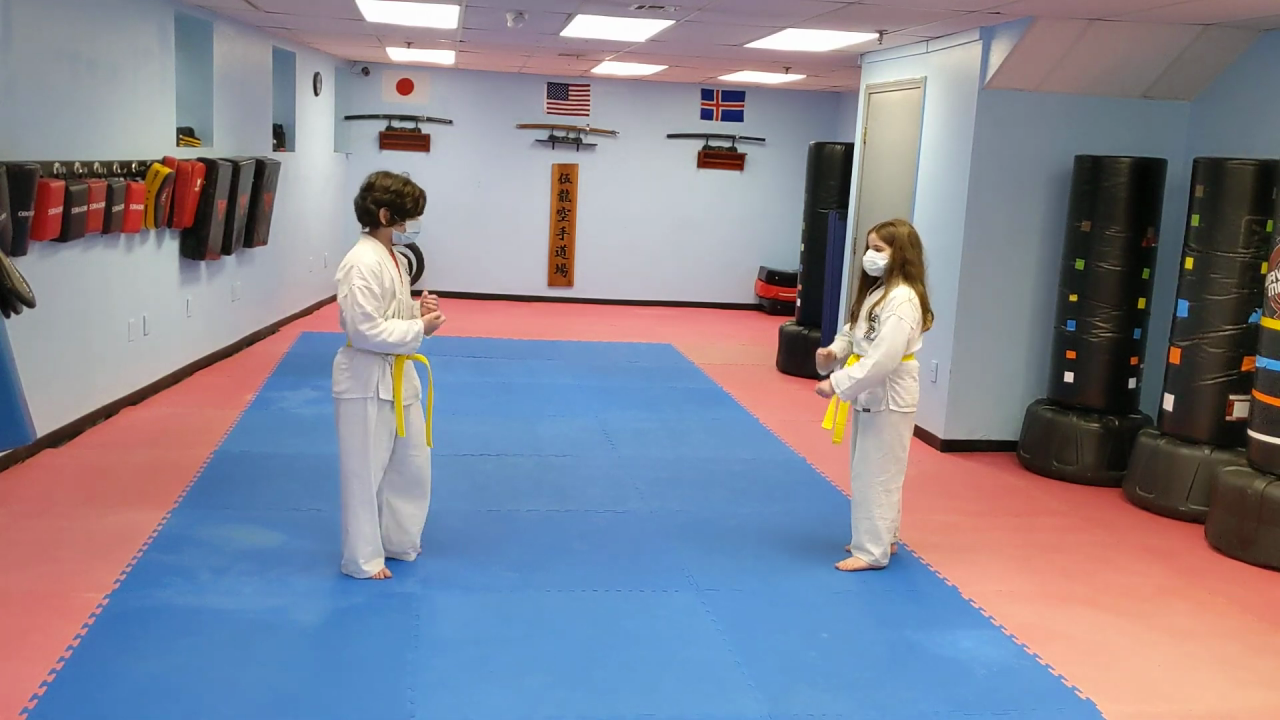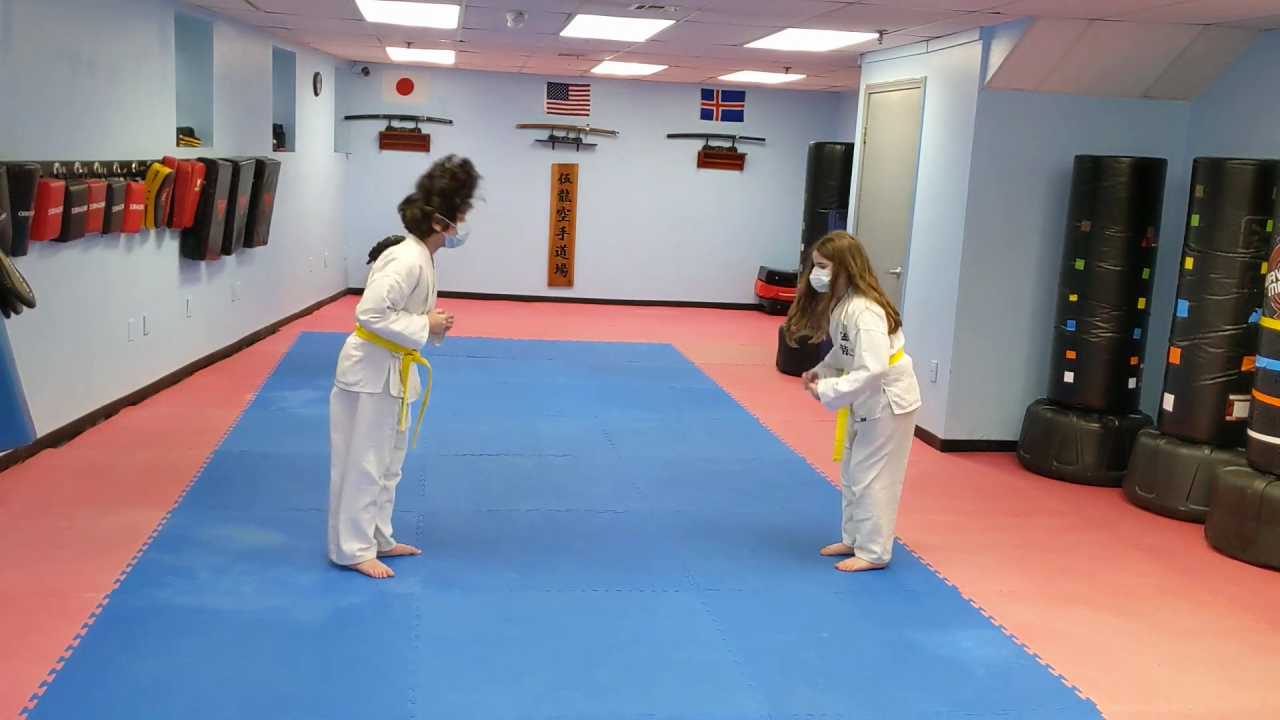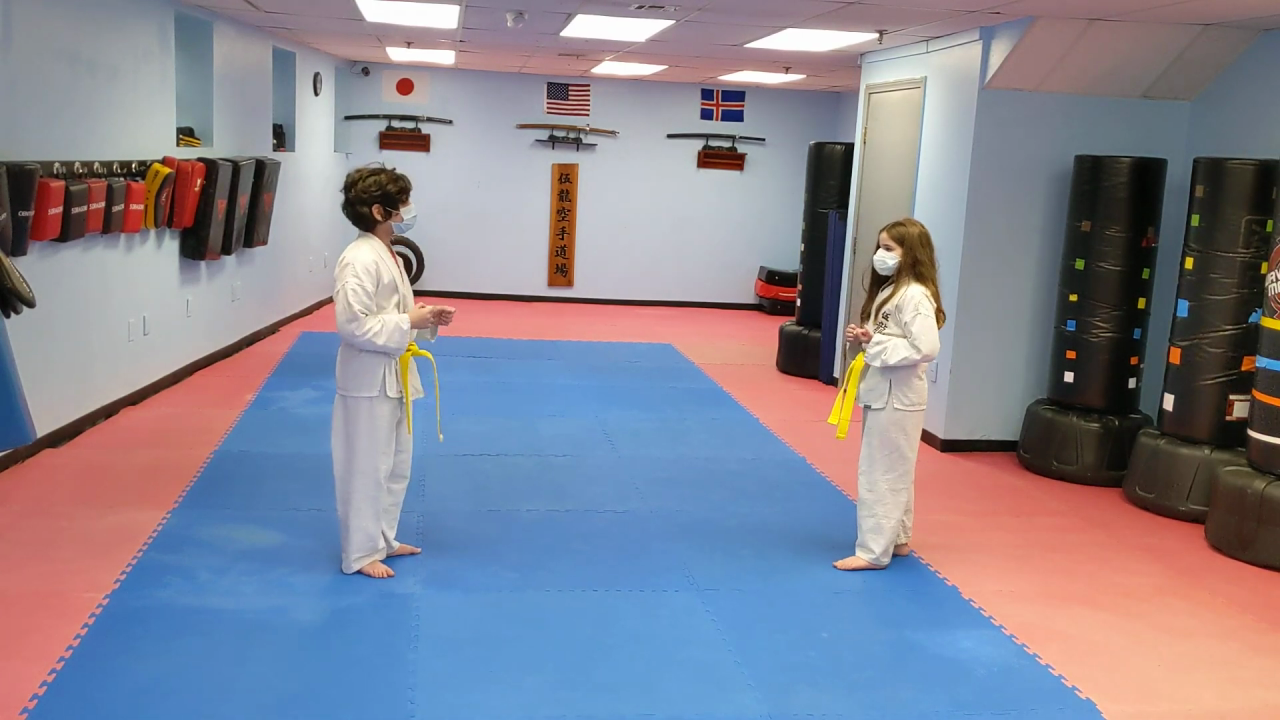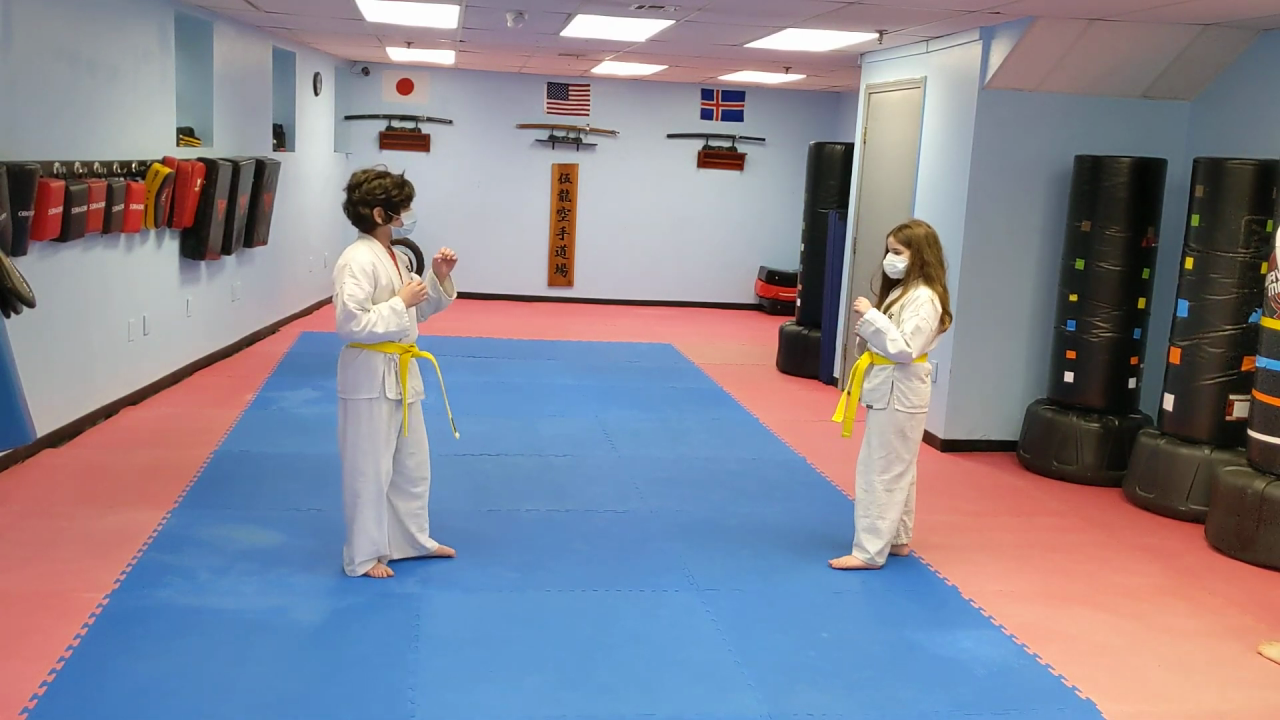
dt=1s
person 1, frame 1
left shoulder: (391, 260)
right shoulder: (363, 263)
right elbow: (365, 330)
left wrist: (420, 311)
right wrist: (420, 329)
left hip: (397, 375)
right hip: (367, 379)
left knee: (412, 461)
right knee: (365, 471)
left ankle: (400, 542)
right ankle: (362, 559)
person 1, frame 2
left shoulder: (420, 259)
right shoulder: (407, 260)
right elbow: (371, 314)
left wrist: (432, 323)
right wrist: (425, 327)
left hip: (388, 370)
right hip: (371, 373)
left knee: (388, 462)
right knee: (365, 462)
left ankle: (377, 538)
right ankle: (354, 549)
person 1, frame 3
left shoulder: (387, 255)
right shoulder: (360, 260)
right elbow: (352, 325)
left wrist: (427, 319)
right wrist: (409, 323)
left hip: (392, 373)
right hip: (368, 376)
left knee: (395, 462)
right knee: (366, 465)
left ankle: (381, 539)
right ankle: (361, 552)
person 1, frame 4
left shoulder: (393, 257)
right shoulder: (358, 261)
left elbow: (419, 308)
right elbow: (351, 323)
left wrist: (438, 279)
right wrist: (401, 303)
left hip: (400, 373)
right hip: (370, 375)
left knee: (412, 462)
right knee: (370, 468)
left ankle: (410, 539)
right ankle: (364, 555)
person 2, frame 1
left shoulder: (903, 300)
right shoulder: (878, 291)
left elbow: (883, 358)
right elbow: (856, 335)
left wrist: (839, 384)
right wrist: (833, 353)
left hip: (888, 396)
right hip: (870, 393)
left knee: (876, 474)
right knee: (867, 471)
left ankle: (872, 551)
right ankle: (881, 538)
person 2, frame 2
left shoulder: (864, 310)
right shoulder: (837, 302)
left elbow: (873, 369)
left wrist: (829, 391)
right wrist: (821, 374)
left hip: (889, 398)
right hip: (868, 397)
left knee: (871, 477)
right knee: (853, 473)
left ankle: (873, 552)
right ankle: (855, 539)
person 2, frame 3
left shoulder: (916, 296)
right shoulder: (888, 289)
left elbow: (926, 348)
left wrist: (876, 344)
right wrist: (862, 337)
left hip: (897, 395)
right hip: (881, 390)
left knee: (881, 473)
right knee: (894, 471)
left ankle: (874, 550)
right ankle: (896, 539)
person 2, frame 4
left shoulder: (924, 299)
right shoulder: (901, 291)
left elbow: (904, 348)
left wrist: (870, 317)
right wrist: (865, 326)
left hip: (899, 394)
right hip: (888, 390)
left knee: (878, 472)
right knee: (897, 470)
left ankle: (870, 550)
right ankle: (896, 539)
